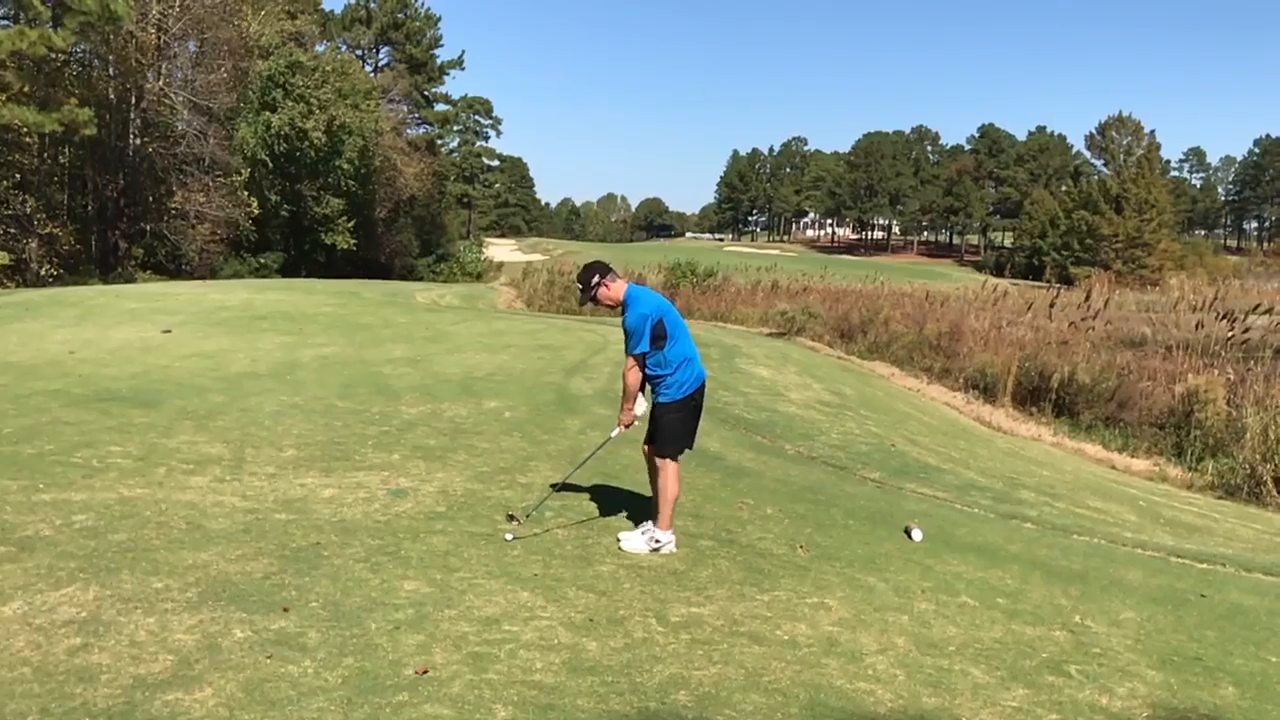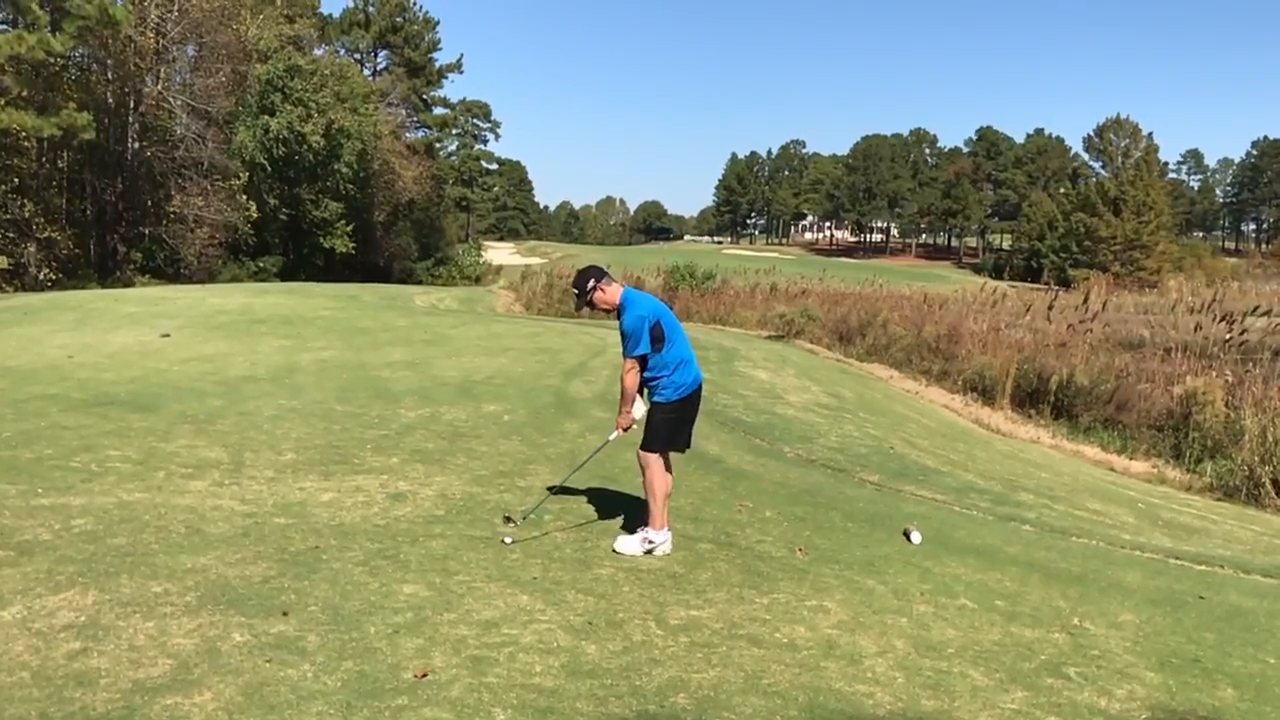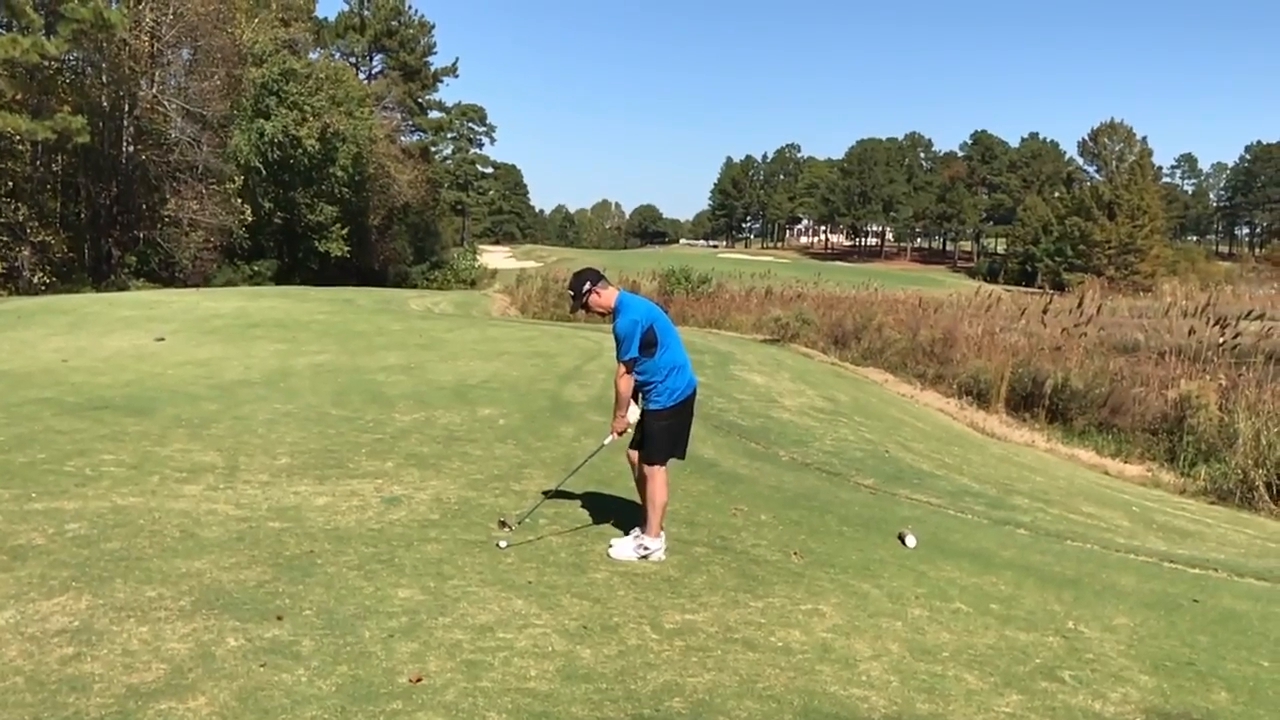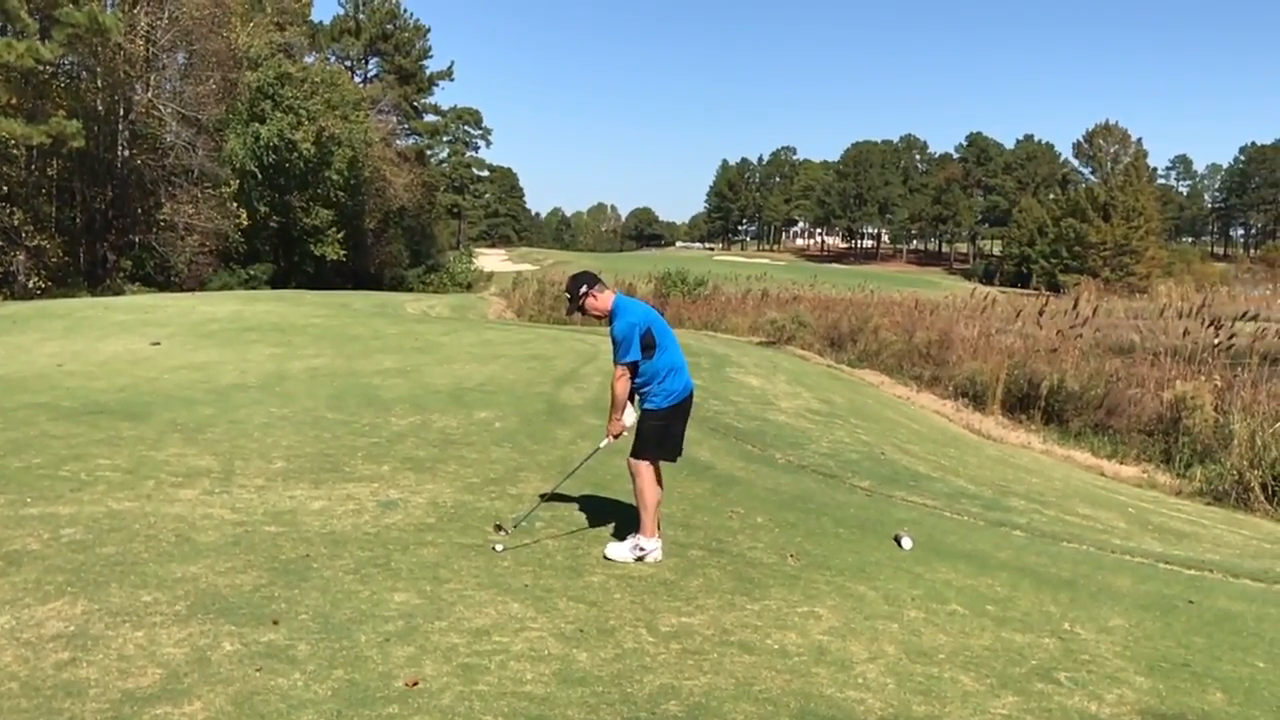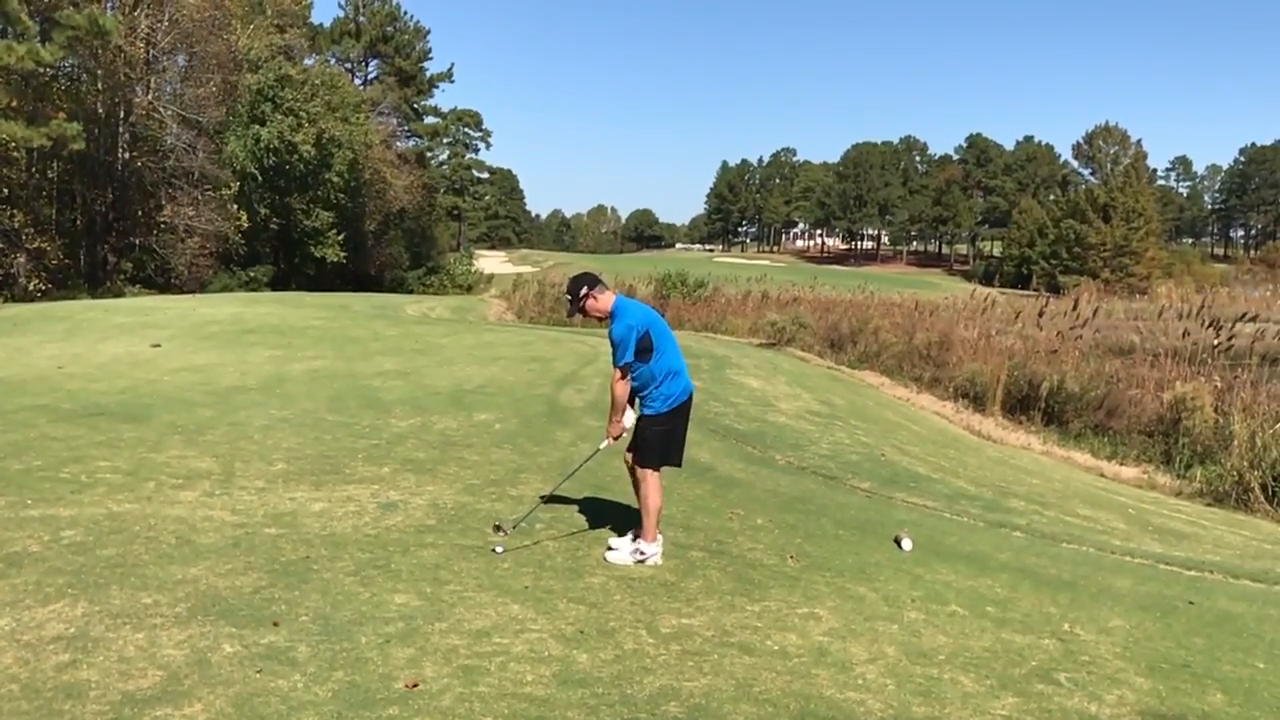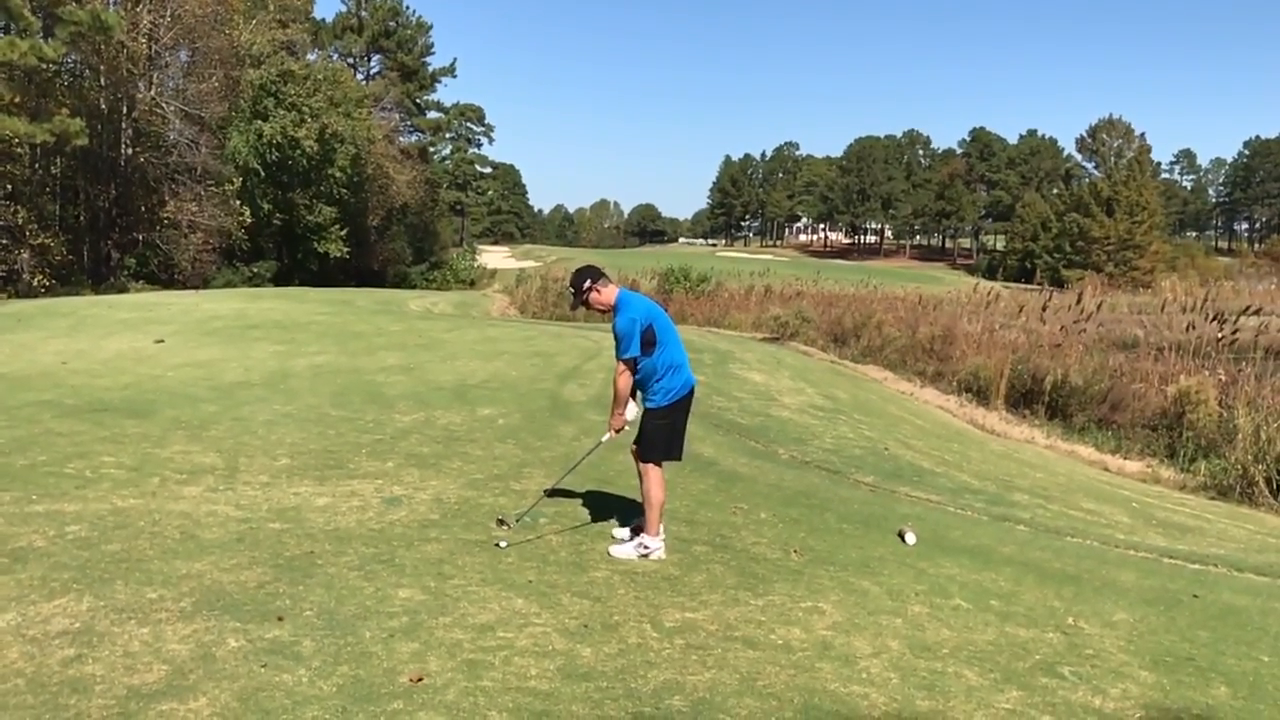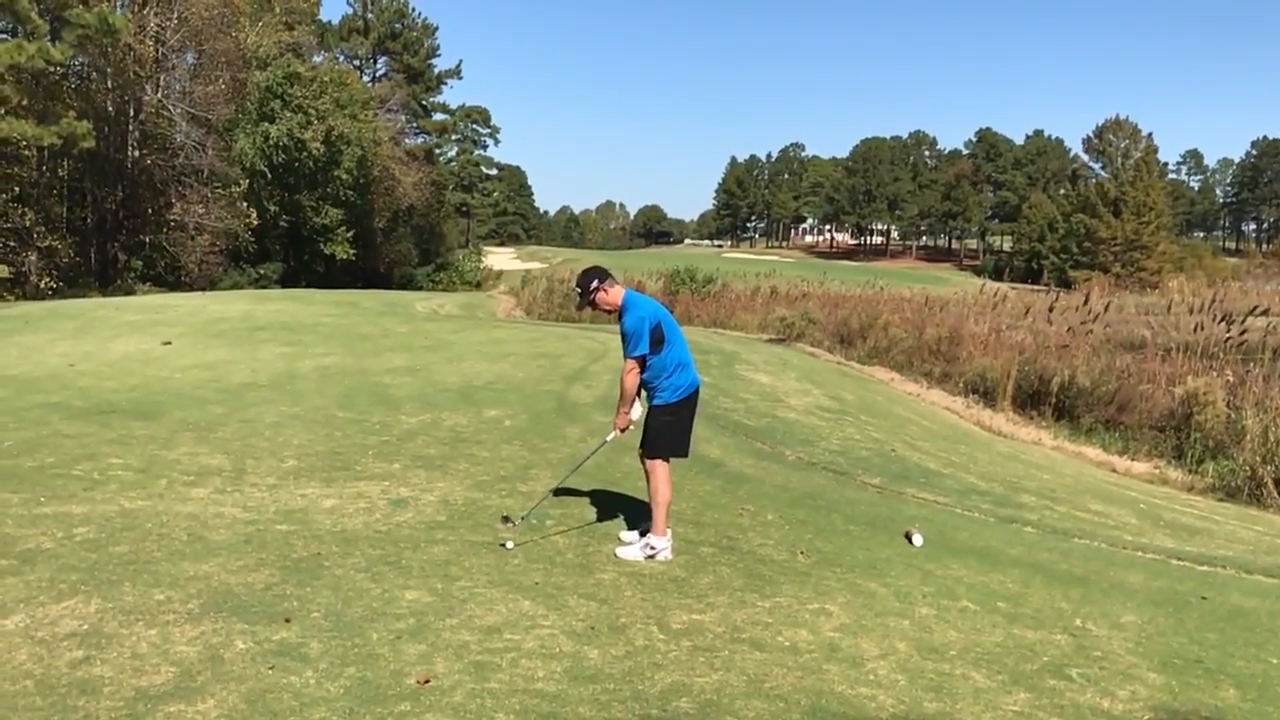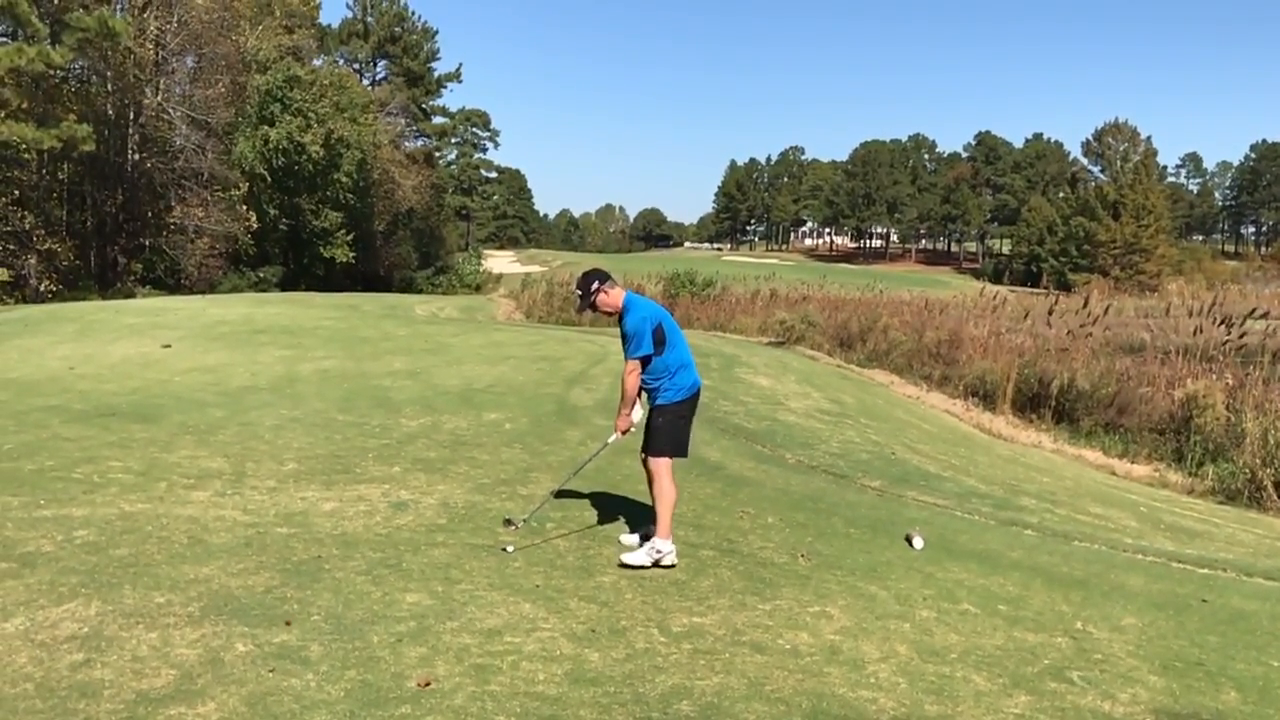
dt=0.3s
person 1, frame 1
left shoulder: (637, 309)
right shoulder: (638, 298)
left elbow: (633, 366)
right elbow: (643, 361)
left wrist: (626, 408)
right wrist: (636, 400)
left hip: (679, 387)
right hip: (674, 385)
left knee: (663, 459)
right knee: (653, 453)
left ankle: (663, 535)
right ankle: (658, 524)
person 1, frame 2
left shoulder: (634, 313)
right shoulder: (633, 303)
left elbow: (631, 369)
right elbow: (641, 365)
left wrist: (625, 411)
right wrist: (636, 401)
left hip: (675, 388)
right hip: (673, 386)
left knee: (650, 455)
right knee: (657, 456)
left ankle: (657, 534)
right ankle: (658, 527)
person 1, frame 3
left shoulder: (627, 317)
right shoulder: (629, 306)
left elbow: (624, 373)
right elbow: (635, 369)
left wrist: (619, 416)
right wrist: (630, 407)
left hip: (669, 394)
right hip: (665, 392)
left knee: (652, 466)
right knee: (637, 457)
left ankle: (652, 542)
right ankle: (650, 531)
person 1, frame 4
left shoulder: (625, 320)
right shoulder: (626, 309)
left elbow: (622, 376)
right elbow: (632, 372)
left wrist: (615, 418)
right wrist: (625, 411)
left hip: (665, 395)
right hip: (665, 393)
left knee: (640, 463)
right knee: (647, 463)
left ankle: (647, 542)
right ankle: (649, 534)
person 1, frame 5
left shoulder: (623, 323)
right shoulder: (628, 309)
left elbow: (620, 378)
left wrist: (615, 421)
right wrist: (626, 411)
left hip: (665, 399)
right hip: (665, 395)
left knee: (647, 469)
right knee: (634, 459)
left ankle: (648, 547)
right ankle: (648, 533)
person 1, frame 6
left shoulder: (627, 316)
right shoulder: (631, 303)
left elbow: (624, 372)
left wrist: (617, 413)
right wrist: (629, 403)
left hip: (666, 393)
right hip: (666, 389)
left knee: (649, 463)
right knee: (641, 453)
left ankle: (651, 541)
right ankle: (651, 524)
person 1, frame 7
left shoulder: (636, 314)
right shoulder: (633, 307)
left elbow: (631, 370)
right elbow: (639, 367)
left wrist: (622, 412)
right wrist: (630, 405)
left hip: (674, 392)
right hip: (666, 391)
left knee: (656, 462)
right knee: (648, 457)
left ankle: (658, 542)
right ankle: (658, 527)
person 1, frame 8
left shoulder: (637, 315)
right shoulder: (630, 312)
left elbow: (633, 371)
right elbow: (639, 369)
left wrist: (624, 413)
right wrist: (633, 405)
left hip: (675, 393)
right hip: (665, 393)
left knee: (659, 463)
right knee: (649, 458)
left ankle: (662, 544)
right ankle: (658, 530)
